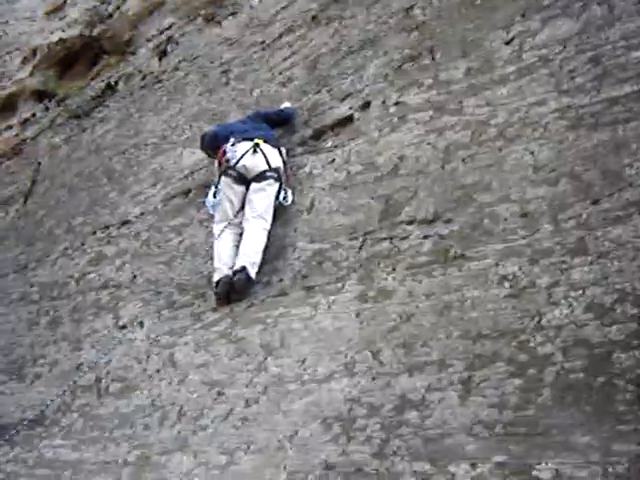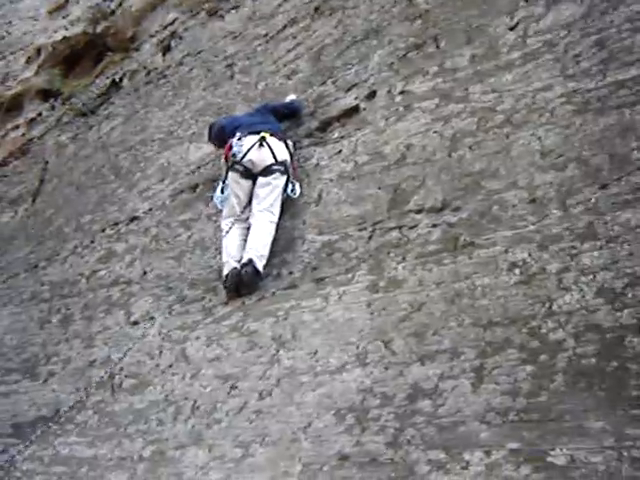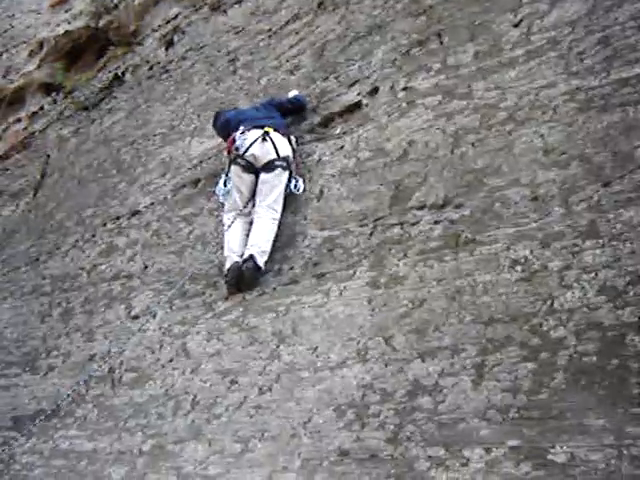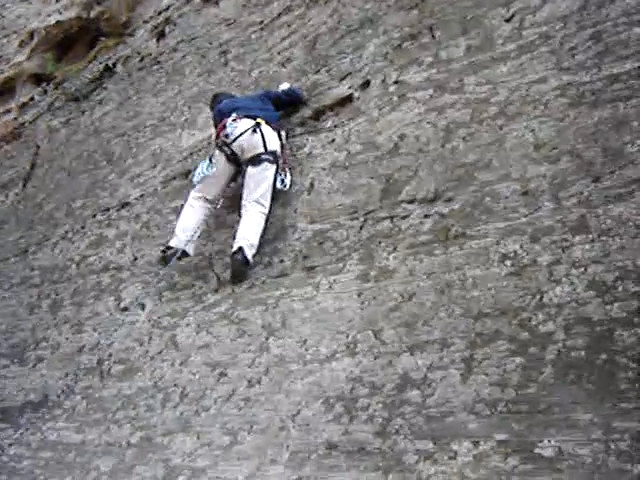
dt=0.4s
person 1, frame 1
left shoulder: (212, 137)
right shoulder: (254, 119)
right elbow: (288, 116)
right wrist: (286, 107)
left hip: (236, 156)
right hip: (268, 158)
left knee: (226, 222)
right knee: (257, 221)
left ankle: (222, 275)
right ankle: (244, 271)
person 1, frame 2
left shoulder: (219, 129)
right shoulder: (261, 111)
right elbow: (295, 109)
right wrist: (292, 100)
left hip: (242, 151)
right hip: (275, 151)
left knee: (234, 217)
right knee: (264, 215)
left ankle: (231, 269)
right ankle: (252, 265)
person 1, frame 3
left shoulder: (223, 121)
right shoulder: (266, 106)
right elbow: (300, 104)
right wrist: (293, 96)
left hip: (245, 144)
right hip: (277, 146)
left knee: (235, 210)
right knee: (267, 211)
left ankle: (232, 264)
right ankle: (253, 260)
person 1, frame 4
left shoulder: (221, 109)
right shoulder: (261, 97)
right elbow: (298, 97)
right wrist: (284, 90)
left hip: (234, 133)
right hip: (267, 138)
left knee: (203, 195)
right knee: (255, 204)
left ankle: (178, 245)
right ankle: (243, 252)
